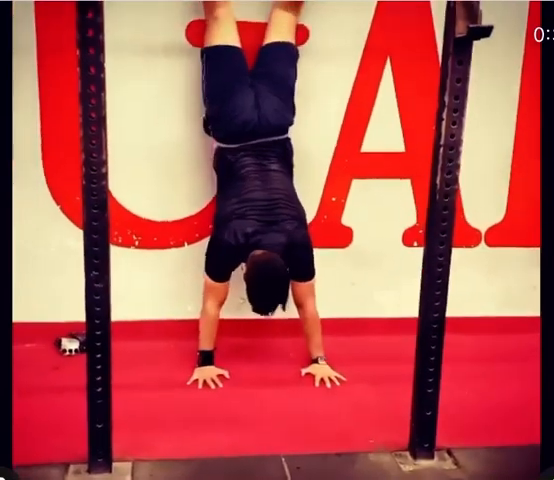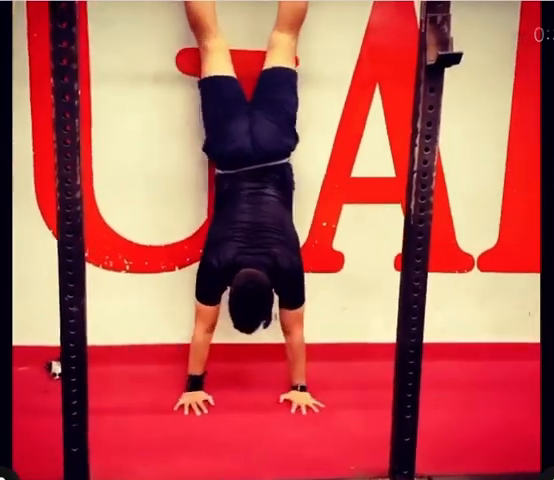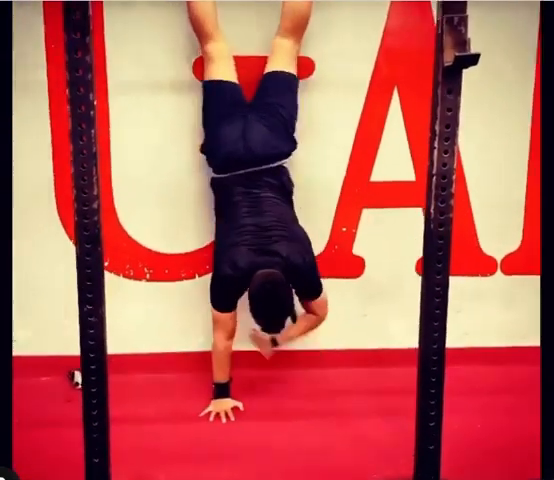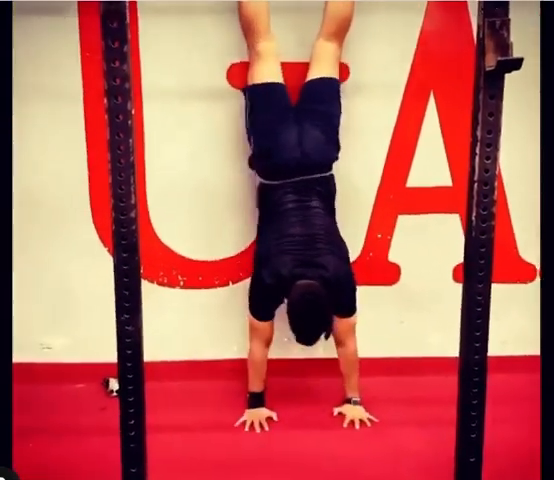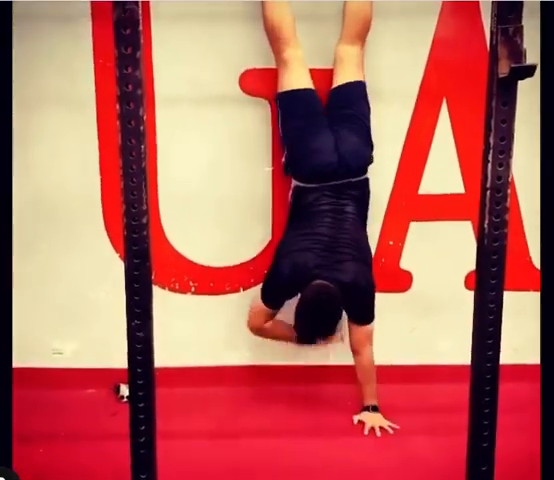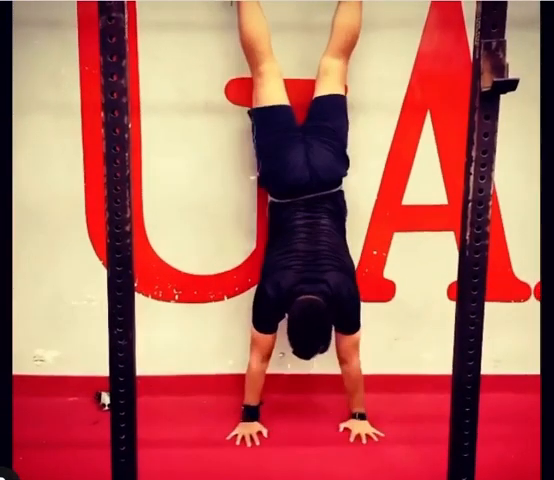
dt=0.7s
person 1, frame 1
left shoulder: (296, 237)
right shoulder: (227, 239)
left elbow: (306, 304)
right elbow: (212, 303)
left wrist: (320, 359)
right wrist: (204, 361)
left hip: (270, 125)
right hip: (235, 129)
person 1, frame 2
left shoulder: (287, 264)
right shoulder: (217, 261)
left elbow: (294, 332)
right elbow: (202, 329)
left wrist: (300, 387)
right wrist: (192, 386)
left hip: (270, 145)
right hip: (235, 152)
left knee: (283, 38)
right knee: (212, 42)
person 1, frame 3
left shoulder: (300, 260)
right shoulder: (230, 269)
right elbow: (222, 336)
left wrist: (275, 338)
right wrist: (220, 392)
left hip: (266, 149)
right hip: (230, 153)
left knee: (286, 41)
right knee: (214, 46)
person 1, frame 4
left shoulder: (339, 275)
right shoulder: (268, 275)
left elbow: (346, 342)
right elbow: (258, 344)
left wrist: (354, 399)
right wrist: (254, 403)
left hip: (313, 151)
right hip: (278, 158)
left knee: (327, 44)
right knee: (262, 46)
person 1, frame 5
left shoulder: (357, 280)
right shoulder: (287, 268)
left elbow: (362, 350)
right elbow: (261, 322)
left wrist: (372, 406)
right wrist: (305, 335)
left hip: (348, 161)
right hip: (313, 162)
left knee: (349, 51)
right knee: (289, 54)
person 1, frame 6
left shoulder: (343, 291)
right shoulder: (273, 290)
left elbow: (350, 360)
right elbow: (258, 358)
left wrist: (359, 416)
right wrist: (249, 417)
left hip: (321, 172)
right hip: (288, 176)
left knee: (333, 63)
right knee: (266, 66)
